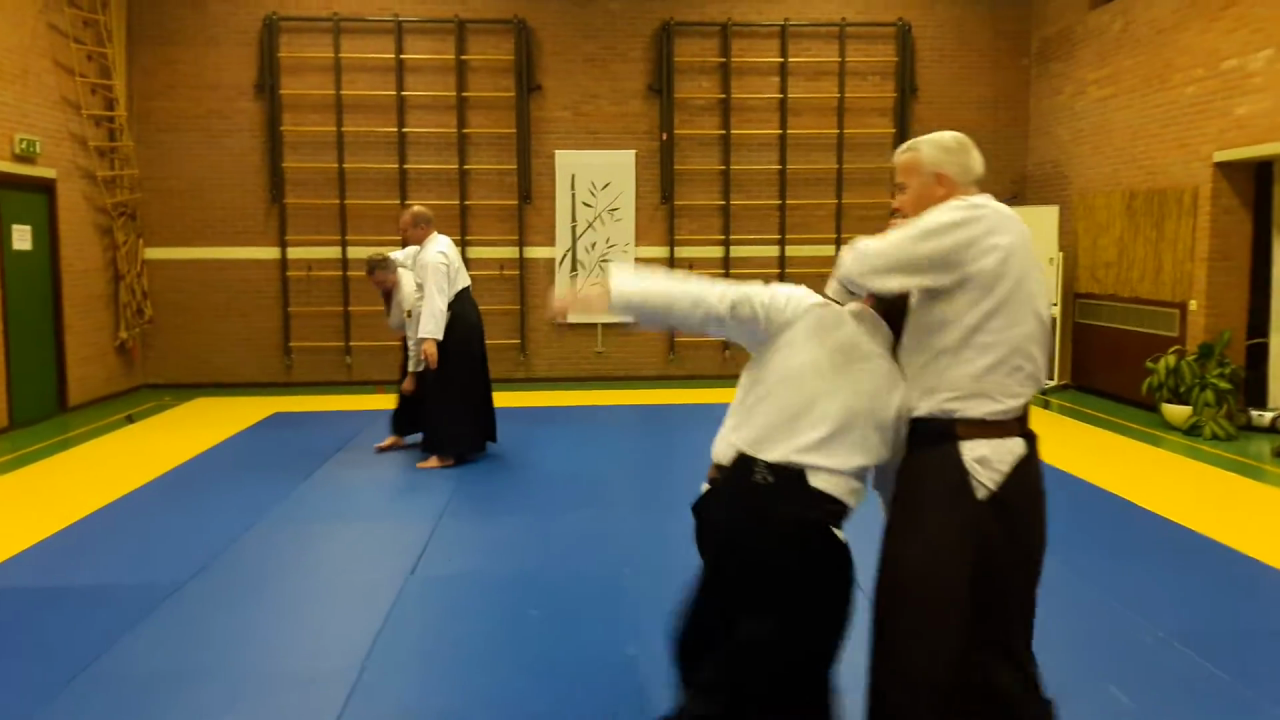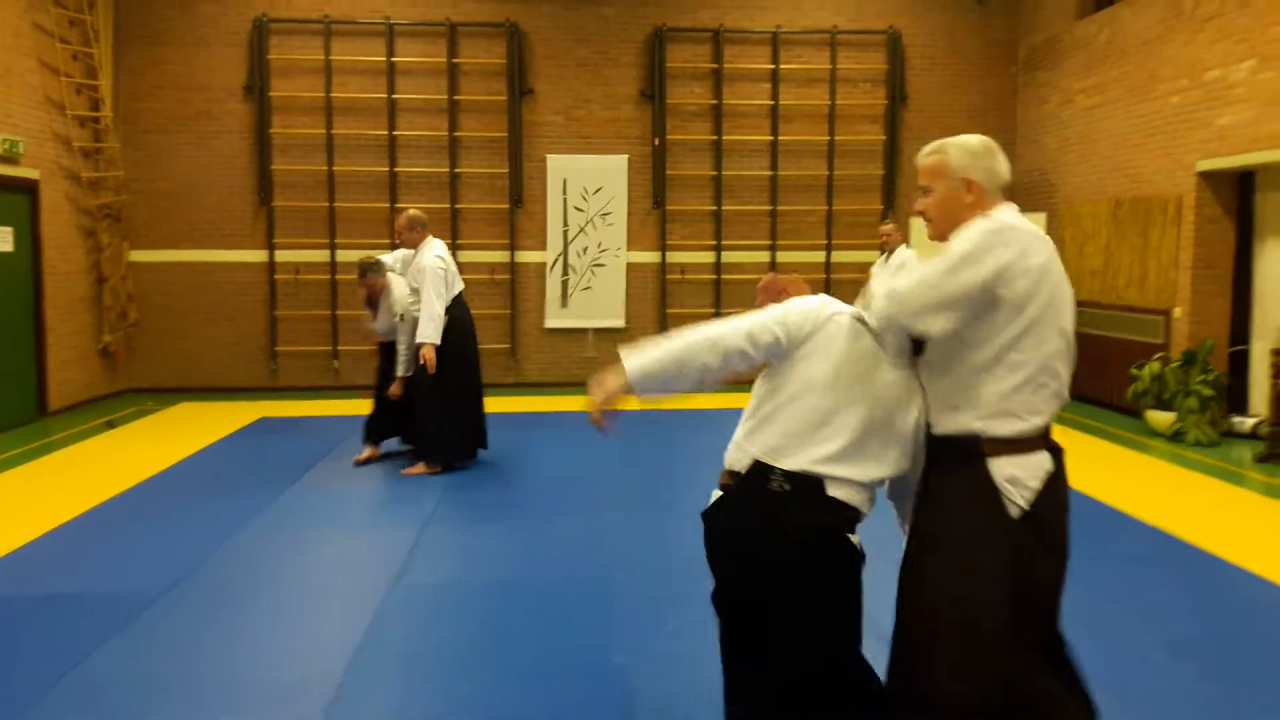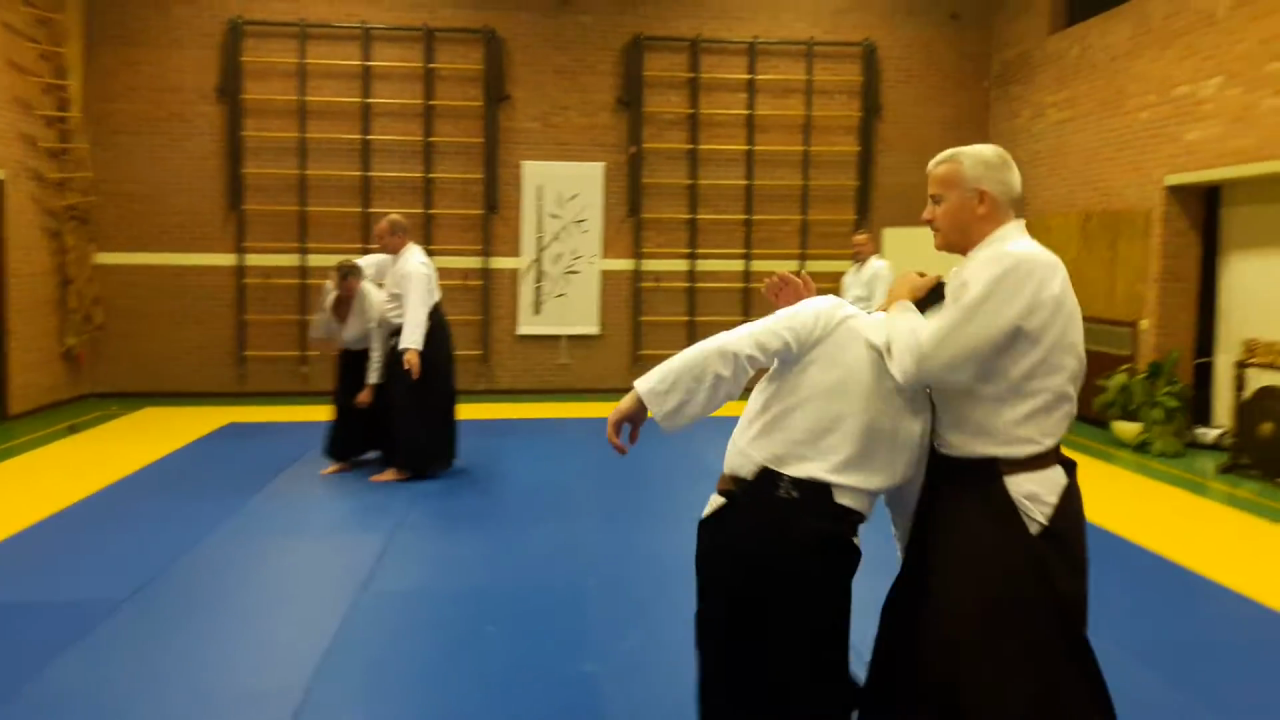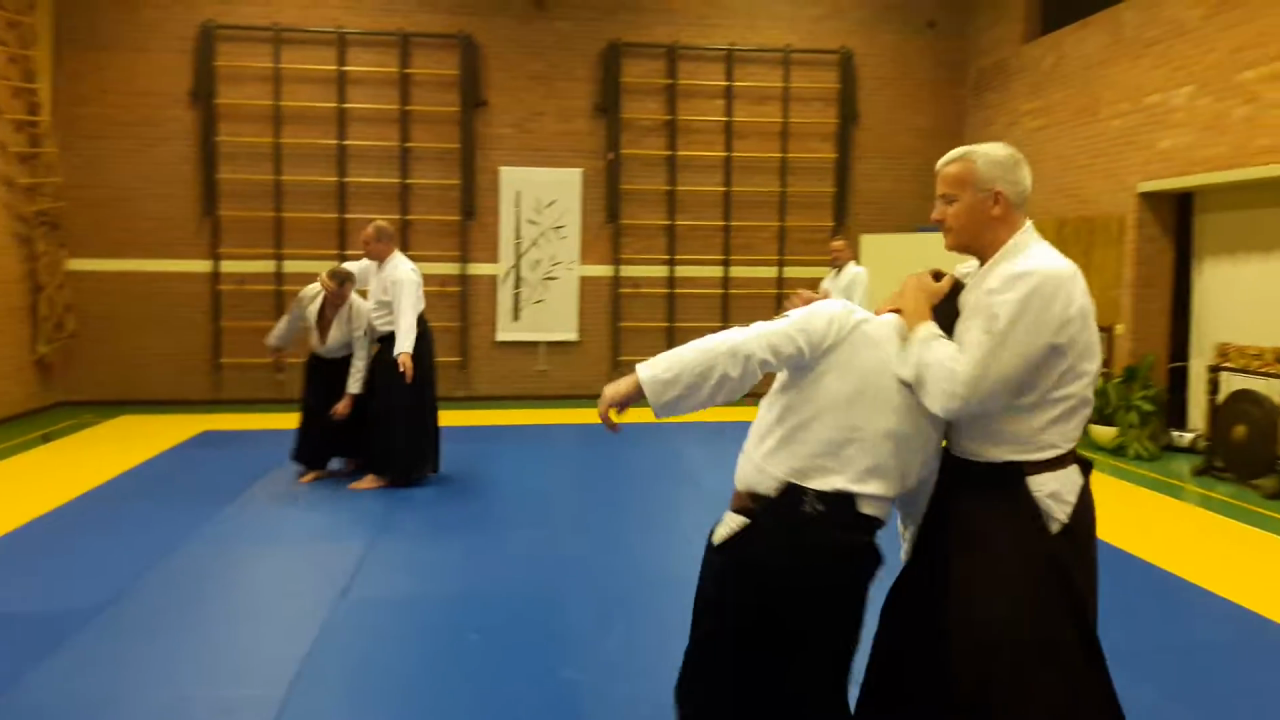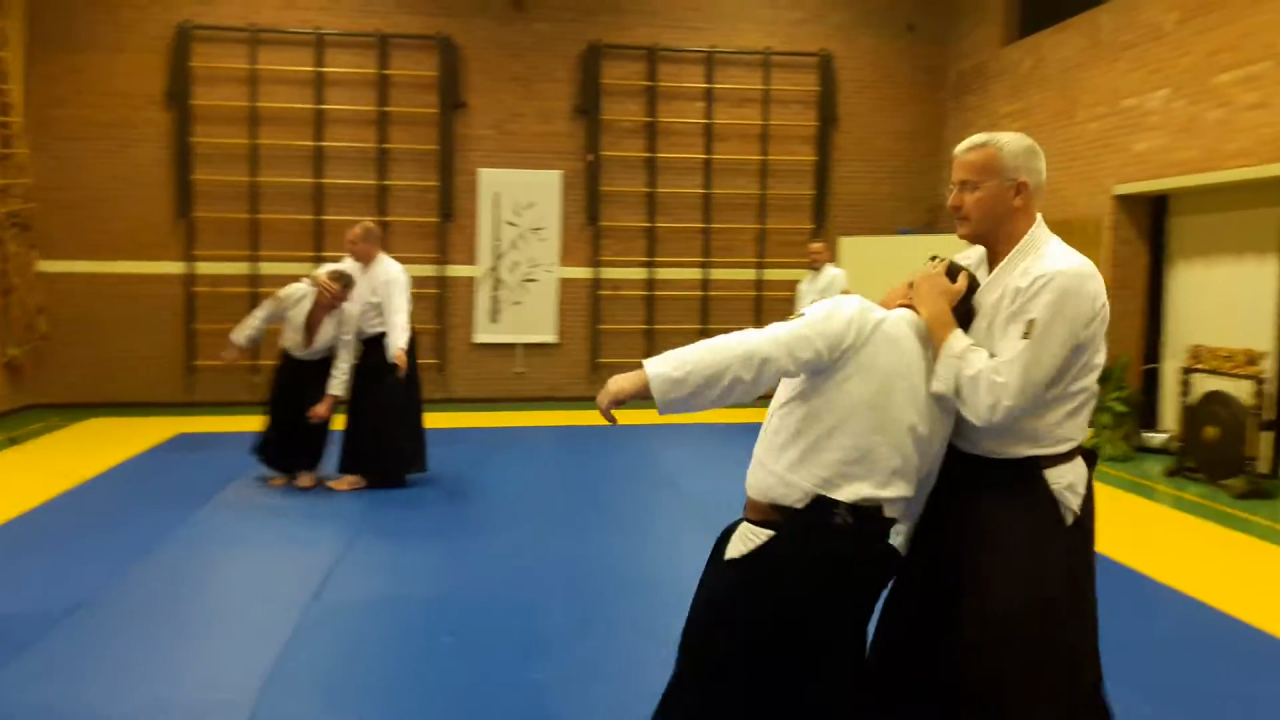
dt=0.1s
person 1, frame 1
left shoulder: (981, 222)
right shoulder: (979, 247)
left elbow: (862, 268)
left hip: (968, 472)
right hip: (969, 463)
left knee: (954, 656)
right knee: (935, 644)
person 1, frame 2
left shoulder: (1001, 241)
right shoulder: (994, 248)
left elbow: (893, 307)
right elbow: (916, 340)
left wrist: (891, 292)
left hip: (993, 483)
right hip: (966, 476)
left knee: (999, 669)
right knee: (944, 650)
person 1, frame 3
left shoulder: (1021, 267)
right shoulder: (994, 267)
left elbow: (920, 359)
right elbow: (919, 353)
left wrist: (900, 303)
left hip: (1010, 502)
right hip: (968, 485)
right knee: (919, 648)
person 1, frame 4
left shoulder: (1041, 281)
right shoulder: (981, 275)
left elbow: (949, 390)
right elbow: (917, 358)
left wrist: (916, 314)
left hip: (1022, 506)
right hip: (969, 489)
right knee: (920, 640)
person 1, frame 5
left shoulder: (1063, 278)
right shoulder: (973, 265)
left elbow: (991, 399)
left wrist: (933, 315)
left hip: (1030, 501)
right hip: (970, 483)
right knee: (919, 637)
person 2, frame 1
left shoulder: (803, 312)
right shoulder: (897, 387)
left elbow: (705, 301)
left wrist: (608, 291)
left hip: (729, 506)
right hip: (804, 534)
person 2, frame 2
left shoulder: (824, 317)
right shoulder: (915, 402)
left elbow: (724, 342)
left wrist: (628, 370)
left hip: (741, 513)
right hip: (819, 540)
right knee: (814, 679)
person 2, frame 3
left shoulder: (832, 318)
right shoulder: (917, 409)
left elbow: (734, 351)
right elbow: (912, 510)
left wrist: (643, 397)
left hip: (742, 520)
right hip: (822, 543)
left knee: (729, 675)
person 2, frame 4
left shoulder: (843, 321)
right shoulder: (931, 411)
left elbow: (743, 349)
left wrist: (641, 381)
left hip: (765, 534)
right hip: (846, 550)
left knee: (717, 684)
person 2, frame 5
left shoulder: (858, 321)
right shoulder: (941, 406)
left elbow: (760, 355)
left wrist: (647, 378)
left hip: (779, 546)
right hip: (862, 552)
person 3, frame 1
left shoulder: (433, 256)
right shoulder: (440, 241)
left elbow: (435, 300)
right elbow: (410, 256)
left wrist: (430, 338)
left hip: (455, 321)
right hip: (464, 315)
left knee: (443, 385)
right knee: (464, 381)
left ankle: (447, 451)
right ankle: (470, 439)
person 3, frame 2
left shoulder: (431, 259)
right shoulder: (426, 248)
left elbow: (432, 305)
right elbow: (399, 258)
left wrist: (427, 343)
left hip: (448, 328)
right hip: (453, 325)
left knee: (435, 392)
right knee: (453, 390)
left ankle: (435, 458)
right ankle: (457, 449)
person 3, frame 3
left shoulder: (413, 265)
right shoulder: (399, 256)
left elbow: (415, 310)
right elbow: (371, 264)
left wrist: (412, 348)
left hip: (424, 337)
right hip: (423, 334)
left knee: (410, 399)
right knee: (426, 398)
left ankle: (406, 464)
right ankle: (430, 457)
person 3, frame 4
left shoulder: (403, 272)
right shoulder: (375, 264)
left elbow: (406, 316)
right elbow: (350, 271)
left wrist: (405, 352)
left hip: (403, 346)
right hip: (390, 343)
left knee: (394, 407)
right knee: (384, 405)
left ankle: (385, 471)
right ankle: (405, 467)
person 3, frame 5
left shoulder: (391, 274)
right shoulder: (356, 265)
left elbow: (398, 316)
left wrist: (399, 348)
right wrist: (319, 277)
left hip: (389, 347)
right hip: (373, 346)
left knee: (382, 408)
right knee: (366, 406)
left ankle: (367, 472)
right ankle: (387, 469)
person 4, frame 1
left shoulder: (408, 293)
left elbow: (415, 338)
left wrist: (412, 375)
right hip: (411, 333)
left knee: (419, 388)
right knee: (407, 387)
right ankle: (398, 434)
person 4, frame 2
left shoulder: (398, 296)
right shoulder: (370, 284)
left elbow: (406, 342)
left wrist: (400, 380)
left hip: (410, 345)
right hip: (390, 342)
right knee: (384, 393)
right ankle: (373, 445)
person 4, frame 3
left shoulder: (374, 303)
right shoulder: (331, 289)
left elbow: (377, 349)
right elbow: (325, 316)
left wrist: (371, 387)
right wrist: (321, 337)
left hip: (374, 351)
right hip: (350, 352)
left knee: (369, 404)
right knee: (345, 404)
right ankle: (342, 458)
person 4, frame 4
left shoulder: (359, 312)
right shoulder: (310, 293)
left elbow: (361, 359)
right elbow: (292, 320)
left wrist: (349, 398)
right wrist: (277, 347)
left hip: (346, 364)
right hip: (320, 361)
left knee: (342, 414)
right knee: (314, 412)
left ankle: (352, 457)
right ankle: (316, 465)
person 4, frame 5
left shoulder: (346, 316)
right shoulder: (294, 293)
left elbow: (343, 362)
right elbow: (260, 318)
left wrist: (328, 401)
right wrist: (236, 345)
left hip: (320, 367)
right hip: (291, 362)
left knee: (315, 419)
right knee: (282, 415)
left ankle: (306, 468)
right ankle: (286, 468)
